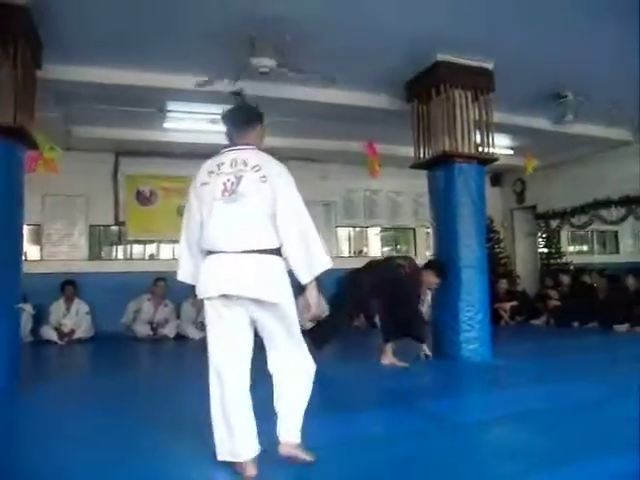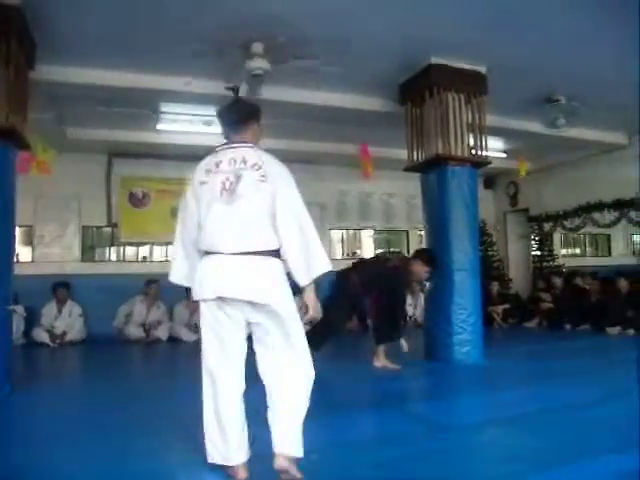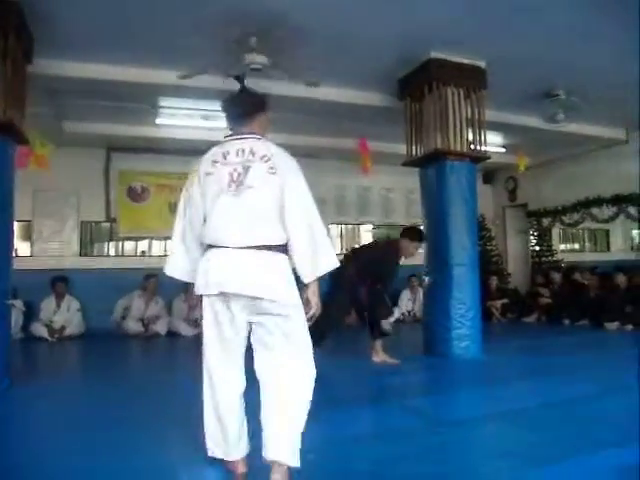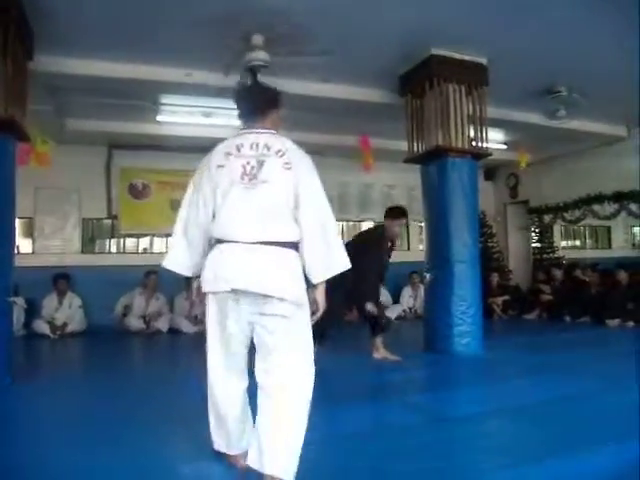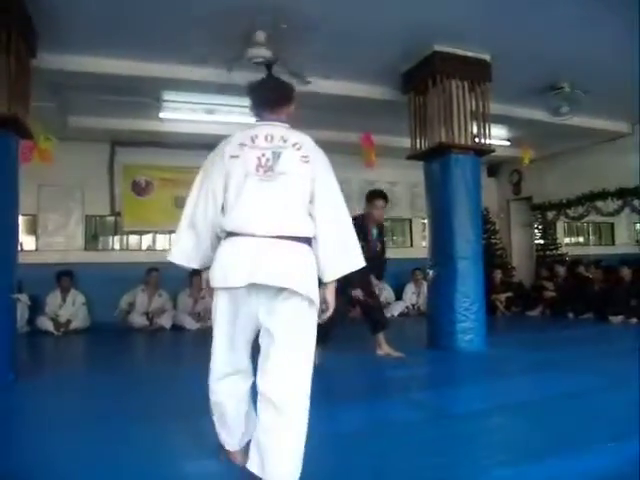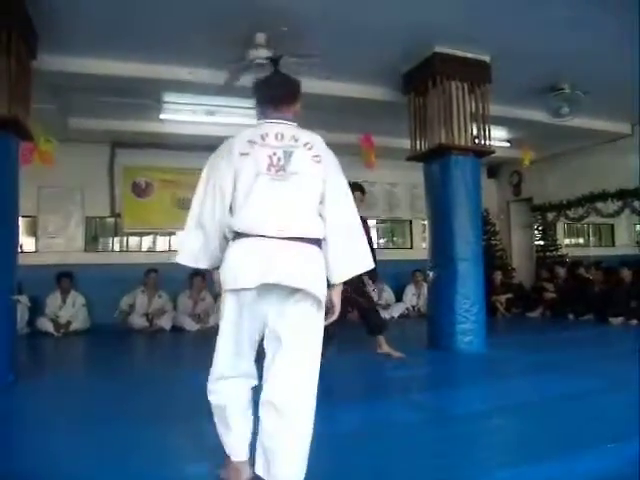
dt=0.1s
person 1, frame 1
left shoulder: (205, 173)
right shoulder: (271, 168)
left elbow: (192, 233)
right elbow: (295, 226)
left wrist: (199, 282)
right wrist: (310, 282)
left hip: (219, 274)
right hip: (264, 272)
left knee: (228, 369)
right knee: (292, 357)
right ankle: (288, 439)
person 1, frame 2
left shoulder: (202, 171)
right shoulder: (270, 167)
left elbow: (187, 233)
right elbow: (295, 226)
left wrist: (194, 282)
right wrist: (308, 283)
left hip: (216, 275)
right hip: (263, 273)
left knee: (222, 372)
right knee: (291, 362)
person 1, frame 3
left shoulder: (207, 163)
right shoulder: (279, 160)
left elbow: (190, 226)
right elbow: (303, 221)
left wrist: (194, 279)
right wrist: (312, 281)
left hip: (219, 269)
right hip: (269, 270)
left knee: (223, 369)
right knee: (290, 366)
person 1, frame 4
left shoulder: (218, 156)
right shoulder: (293, 155)
left elbow: (194, 219)
right elbow: (315, 219)
left wrist: (196, 271)
right wrist: (319, 281)
left hip: (226, 265)
right hip: (278, 267)
left knee: (226, 368)
right knee: (288, 373)
person 1, frame 5
left shoulder: (228, 148)
right shoulder: (308, 149)
left elbow: (203, 213)
right elbow: (331, 215)
left wrist: (202, 266)
right wrist: (330, 280)
left hip: (239, 258)
right hip: (292, 263)
left knee: (229, 365)
right knee: (287, 378)
left ankle: (236, 446)
person 1, frame 6
left shoulder: (234, 146)
right shoulder: (317, 149)
left elbow: (209, 211)
right elbow: (340, 217)
left wrist: (211, 265)
right wrist: (338, 282)
left hip: (247, 260)
right hip: (302, 265)
left knee: (230, 367)
right knee: (292, 382)
person 2, frame 1
left shoulder: (411, 268)
right shoulder: (411, 281)
right elbow: (413, 314)
right wrist: (423, 343)
left hip: (368, 286)
right hip: (357, 287)
left knee: (392, 315)
right knee: (338, 319)
left ankle: (387, 355)
person 2, frame 2
left shoulder: (402, 263)
right shoulder: (401, 274)
right elbow: (398, 306)
right wrist: (399, 335)
left hip: (360, 287)
right hip: (350, 287)
left knee: (383, 315)
right knee: (332, 321)
left ankle: (379, 357)
person 2, frame 3
left shoulder: (391, 248)
right shoulder: (390, 255)
right elbow: (381, 286)
right wrist: (384, 315)
left hip: (360, 282)
right hip: (344, 281)
left knee: (377, 317)
right knee: (332, 318)
left ankle: (378, 352)
person 2, frame 4
left shoulder: (387, 240)
right shoulder: (374, 239)
left elbow: (378, 271)
right elbow: (366, 270)
right wrist: (366, 300)
left hip: (356, 278)
right hip: (344, 279)
left knee: (376, 314)
right knee: (332, 314)
left ankle: (379, 349)
person 2, frame 5
left shoulder: (379, 229)
right shoulder: (356, 225)
left elbow: (379, 257)
left wrist: (377, 278)
right wrist: (353, 287)
left hip: (360, 276)
right hip: (343, 276)
left knee: (374, 308)
right knee: (333, 313)
left ankle: (382, 346)
person 2, frame 6
left shoulder: (361, 224)
left elbow: (368, 252)
left wrist: (372, 278)
left hip: (353, 275)
left knee: (368, 309)
left ankle: (382, 345)
